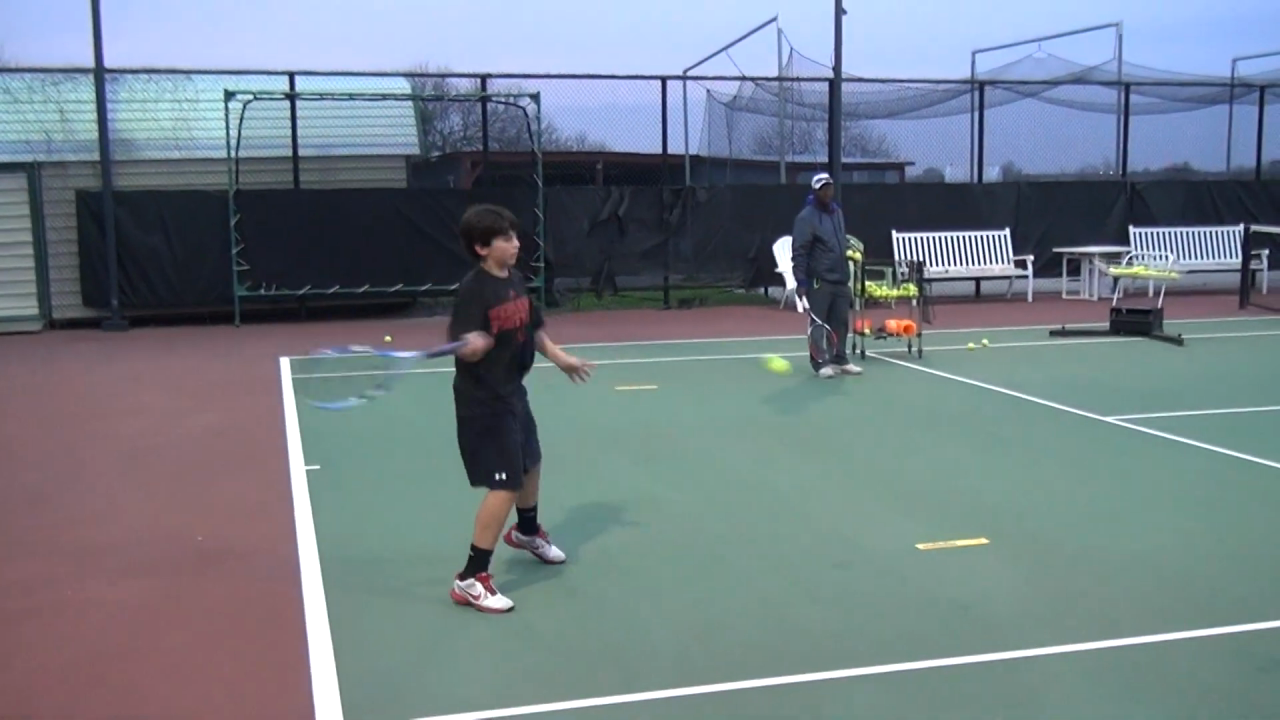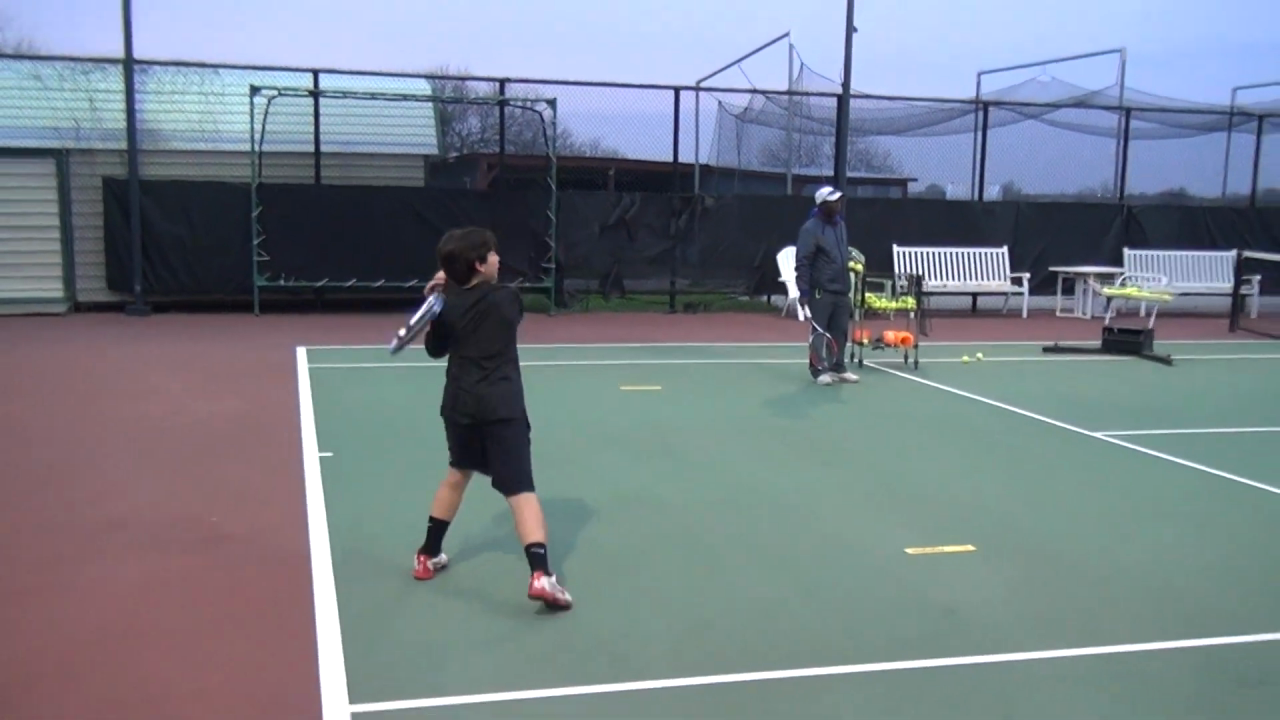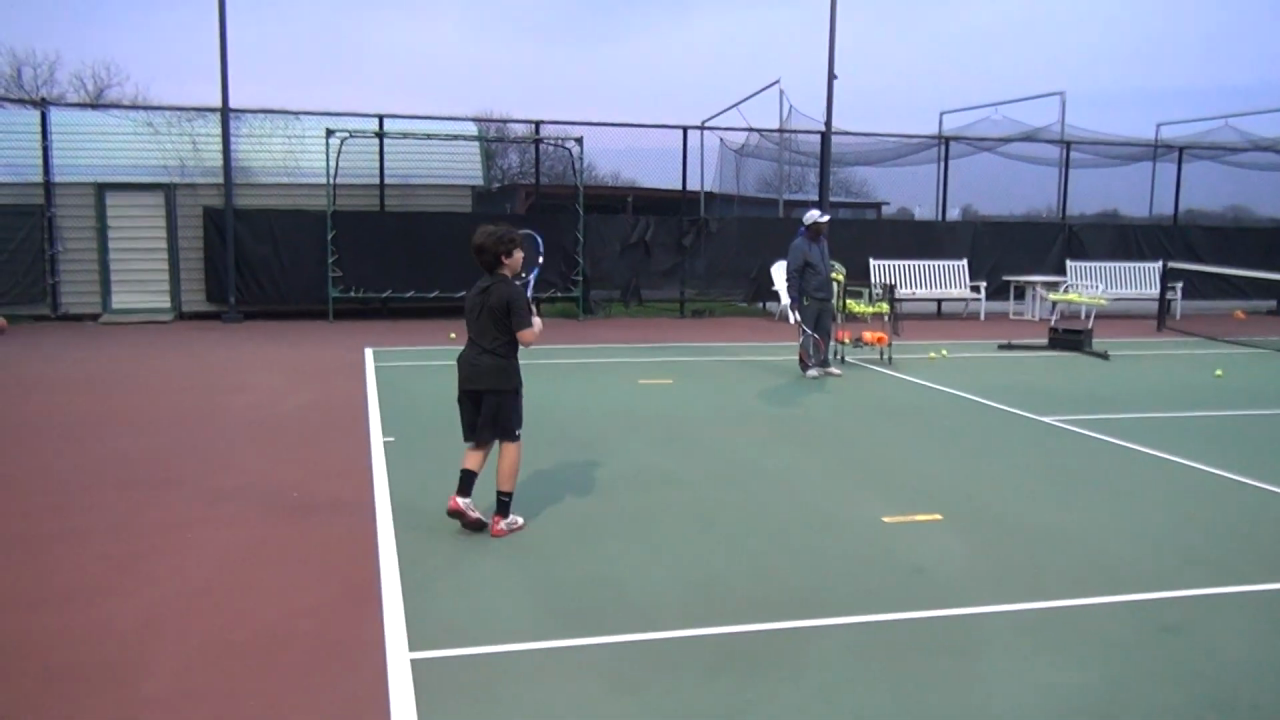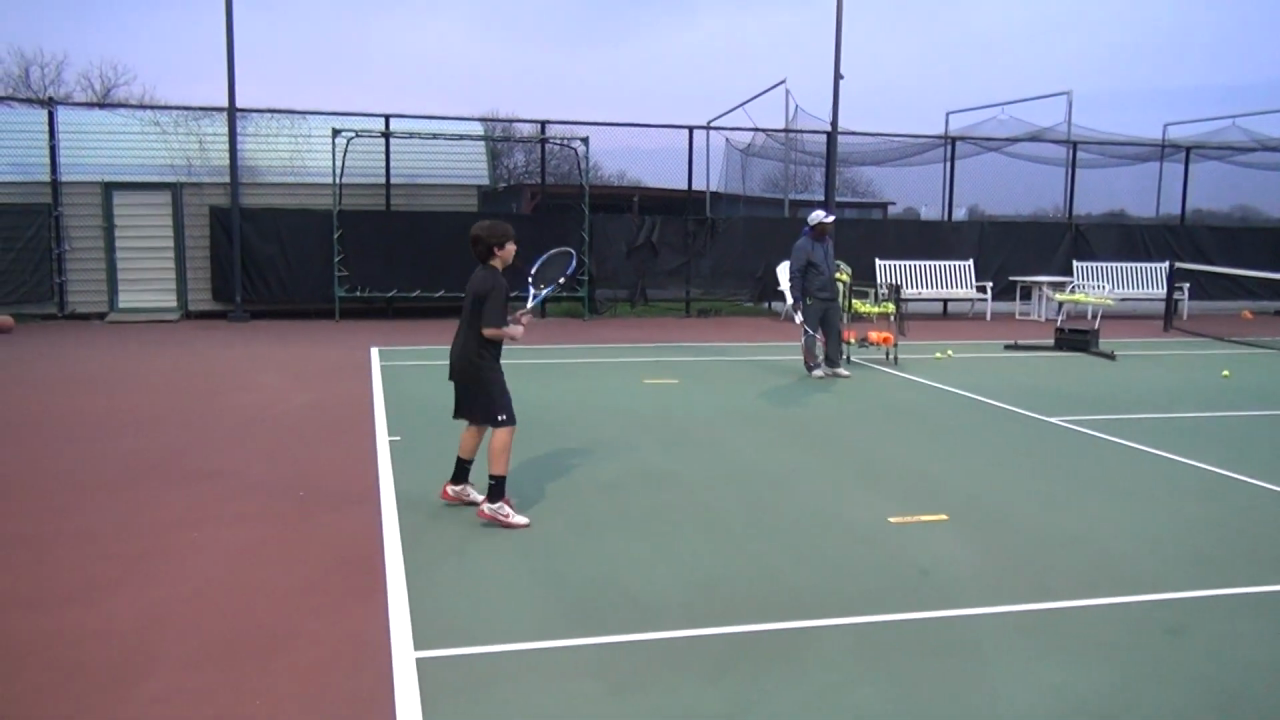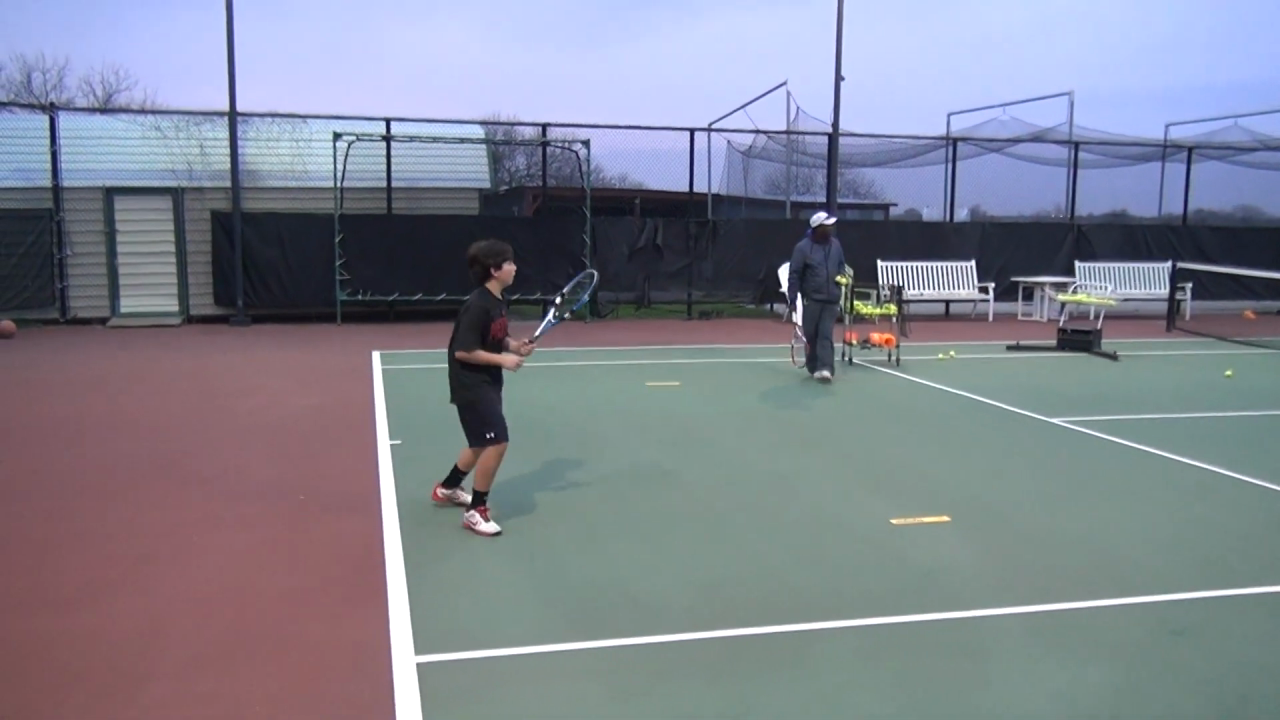
dt=0.5s
person 1, frame 1
left shoulder: (515, 282)
right shoulder: (473, 289)
left elbow: (533, 330)
right elbow: (466, 349)
left wrist: (560, 359)
right wrist: (471, 345)
left hip: (512, 391)
right hip: (482, 398)
left knee: (530, 464)
right knee: (506, 483)
left ankle: (526, 531)
person 1, frame 2
left shoulder: (447, 307)
right shoulder: (507, 297)
left elbow: (435, 350)
right wrist: (449, 283)
left hip: (460, 404)
right hip: (501, 406)
left knee: (459, 470)
right knee: (521, 490)
left ankle: (429, 555)
right ankle: (541, 576)
person 1, frame 3
left shoulder: (476, 290)
right shoulder: (513, 292)
right elbow: (527, 338)
right wrist: (537, 323)
left hip: (470, 373)
right hip: (500, 375)
left knee: (479, 440)
right knee: (509, 441)
left ankle: (462, 496)
right ankle: (502, 517)
person 1, frame 4
left shoulder: (481, 276)
right shoulder: (496, 284)
right elbow: (489, 330)
left wrist: (511, 321)
right wrist: (513, 332)
left hip: (465, 360)
right hip: (479, 363)
left knee: (478, 421)
right knee: (503, 425)
left ankle: (457, 485)
right ankle: (496, 501)
person 1, frame 5
left shoulder: (498, 302)
right shoulder: (478, 306)
right elbow: (462, 351)
left wrist: (515, 347)
right wrist: (502, 360)
left hip: (487, 381)
right hip: (471, 382)
left knee: (485, 440)
right knee: (496, 442)
left ankle: (448, 487)
right ankle: (475, 510)
person 2, frame 1
left shoulder: (837, 212)
right shoulder: (806, 217)
right elbow: (799, 252)
right wrist: (801, 281)
left hip: (841, 279)
right hip: (819, 281)
left knee: (841, 322)
left ankle: (839, 360)
right ankle: (820, 363)
person 2, frame 2
left shoulder: (840, 224)
right shoulder: (811, 228)
right elbow: (803, 262)
right wrist: (804, 291)
left hip: (842, 290)
right hip: (821, 291)
left knee: (840, 331)
left ankle: (838, 368)
right ankle: (818, 370)
person 2, frame 3
left shoulder: (823, 242)
right shoulder: (799, 245)
right elbow: (793, 274)
left wrist: (833, 275)
right wrist: (794, 298)
left hip: (825, 297)
right hip: (808, 298)
left knee: (824, 333)
left ankle: (823, 364)
right ankle: (807, 366)
person 2, frame 4
left shoulder: (828, 242)
right shoulder: (802, 245)
right elbow: (796, 274)
left wrist: (836, 274)
right wrist: (796, 298)
left hip: (831, 296)
right hip: (812, 298)
left knee: (834, 332)
right knee: (810, 334)
left ankle: (833, 365)
right ankle: (813, 366)
person 2, frame 5
left shoulder: (835, 244)
right shoulder: (803, 247)
left elbow: (841, 265)
right elbow: (794, 275)
left wrist: (841, 276)
right wrist: (792, 299)
left hip: (832, 299)
right hip: (811, 299)
left knee: (826, 334)
right knee: (810, 335)
left ankle: (826, 368)
right ankle: (814, 367)
